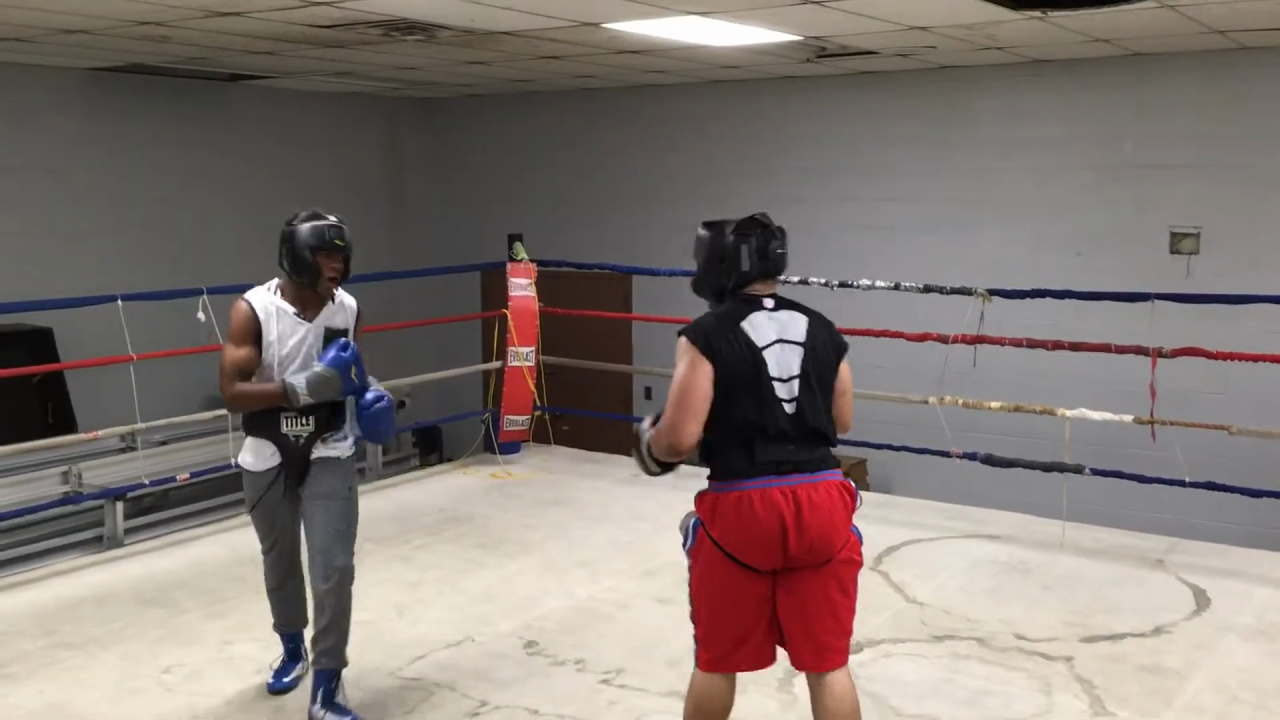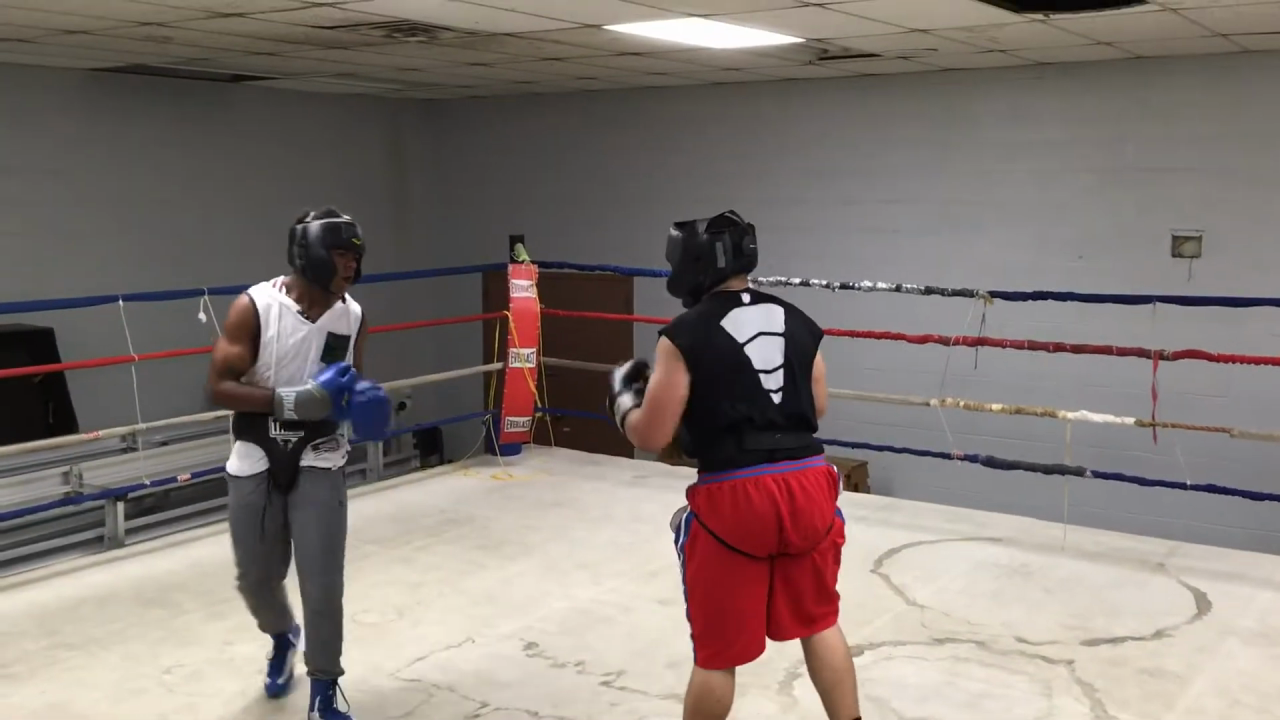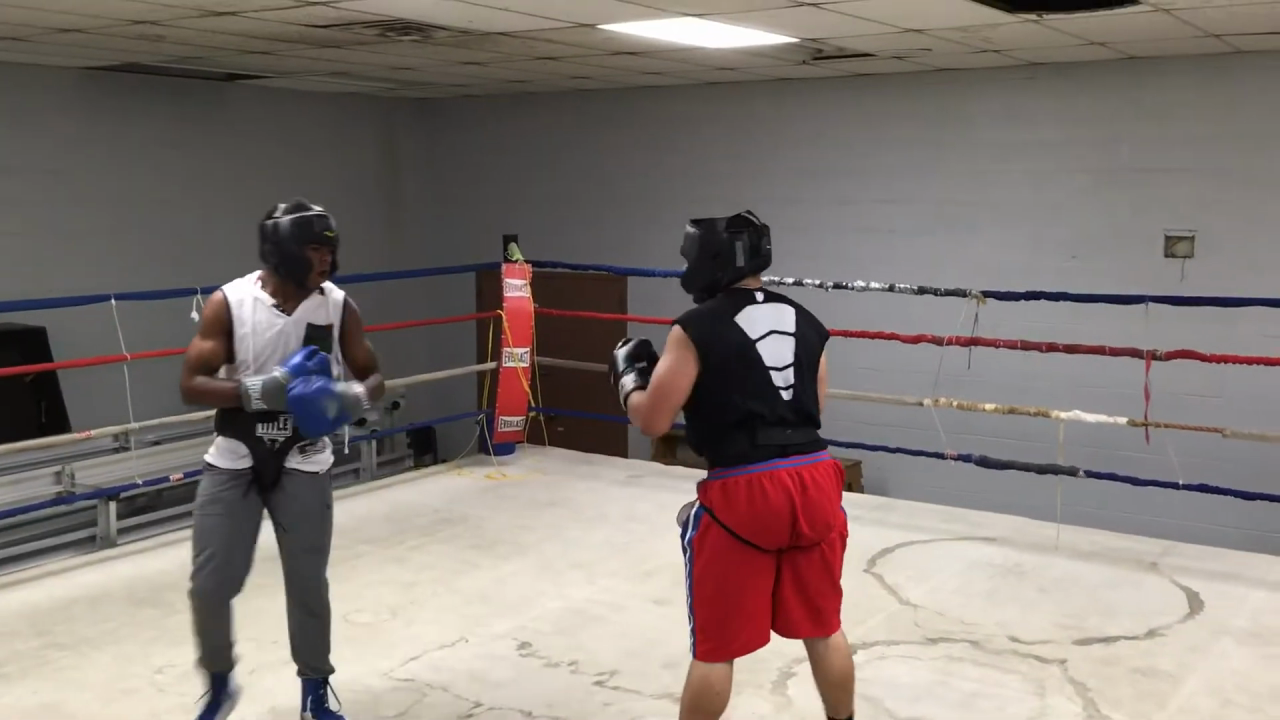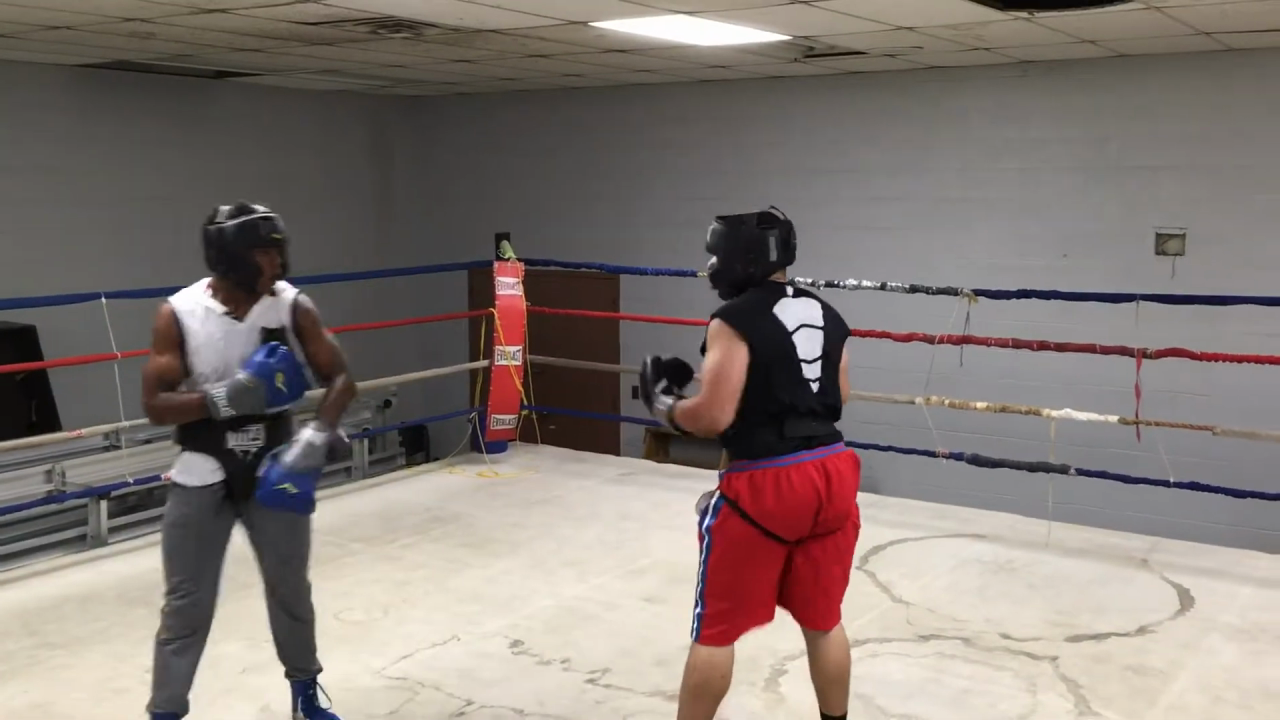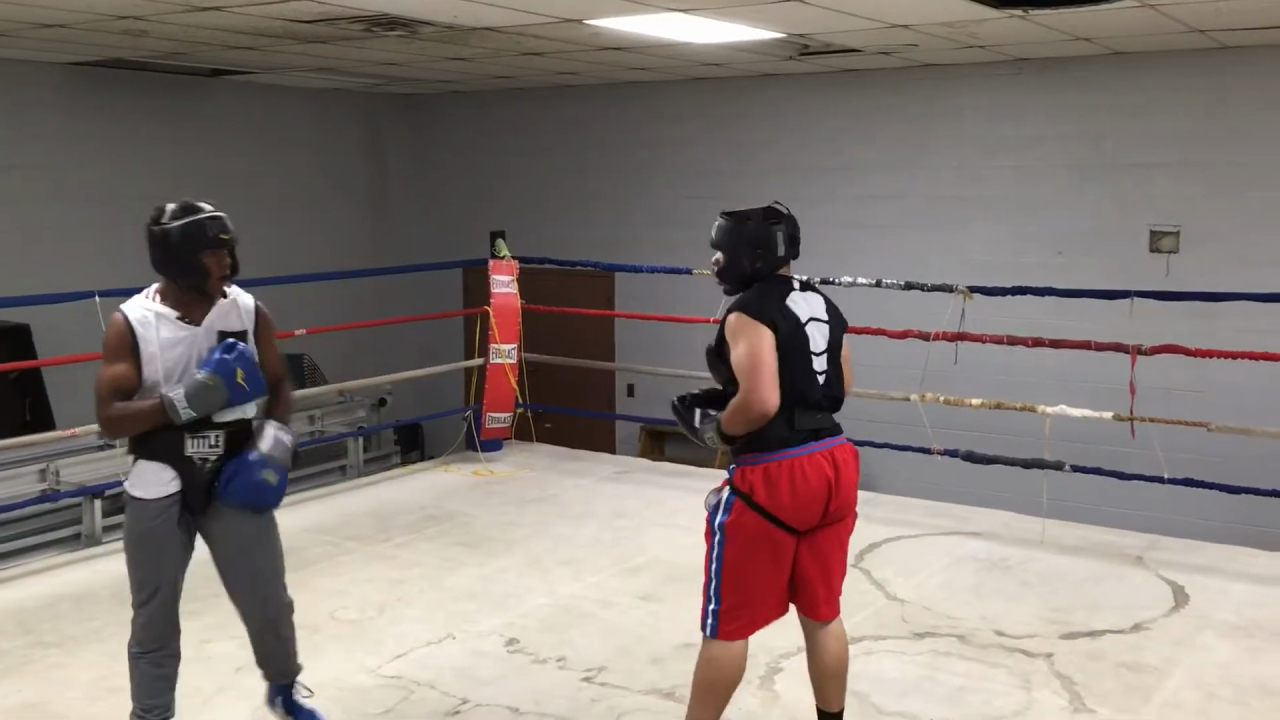
dt=0.2s
person 1, frame 1
left shoulder: (347, 309)
right shoulder: (252, 309)
right elbow: (232, 392)
left wrist: (366, 391)
right wrist: (305, 387)
left hip: (327, 450)
right hip: (267, 452)
left knee: (332, 570)
right knee: (280, 563)
right ankle: (293, 649)
person 1, frame 2
left shoulder: (353, 316)
right shoulder: (253, 306)
right elbow: (219, 388)
left wrist: (367, 404)
right wrist: (293, 400)
left hip: (318, 460)
right hip: (253, 459)
left knee: (323, 582)
right knee: (256, 577)
right ankle: (283, 640)
person 1, frame 3
left shoulder: (338, 306)
right shoulder: (228, 303)
left elbow: (374, 377)
right elbow: (191, 386)
left wrist: (347, 397)
right wrist: (261, 390)
left hip: (302, 459)
right hip: (233, 457)
left knee: (308, 584)
right knee: (210, 586)
person 1, frame 4
left shoulder: (292, 306)
right shoulder: (178, 314)
left elbow: (339, 379)
right elbow: (155, 405)
left wrist: (313, 444)
right wrist: (229, 396)
left hip: (273, 466)
right hip: (202, 473)
left knee: (289, 590)
right knee: (186, 607)
person 1, frame 5
left shoulder: (248, 309)
right shoulder: (129, 321)
left elbow: (278, 388)
right elbow: (111, 421)
left wrist: (274, 440)
right wrist: (186, 400)
left hip: (236, 474)
right hip: (159, 482)
left knee: (269, 605)
right knee: (154, 624)
person 2, frame 1
left shoulder: (706, 336)
right shoulder: (821, 330)
left elbow: (681, 439)
left wrist: (649, 442)
left hip: (740, 508)
right hip: (821, 502)
left knee: (718, 660)
right knee: (827, 662)
person 2, frame 2
left shoulder: (686, 336)
right shoulder: (796, 321)
left elbow: (650, 437)
left wrist: (624, 399)
left hip: (732, 499)
right hip: (807, 486)
left knee: (716, 653)
right knee: (818, 624)
person 2, frame 3
left shoulder: (699, 328)
right shoulder: (803, 321)
left elbow: (652, 418)
left wrist: (628, 379)
left hip: (742, 493)
right hip: (813, 482)
left knee: (715, 647)
right knee: (822, 626)
person 2, frame 4
left shoulder: (736, 320)
right shoulder: (825, 314)
left elbow: (713, 417)
left wrist: (664, 402)
left hip: (763, 484)
right hip: (829, 475)
left knee: (715, 630)
right knee: (823, 620)
person 2, frame 5
left shoulder: (750, 311)
right shoulder: (822, 305)
left elbow: (760, 404)
left wrist: (713, 428)
left hip: (772, 477)
right hip: (832, 466)
left knee: (728, 624)
right knee: (822, 614)
